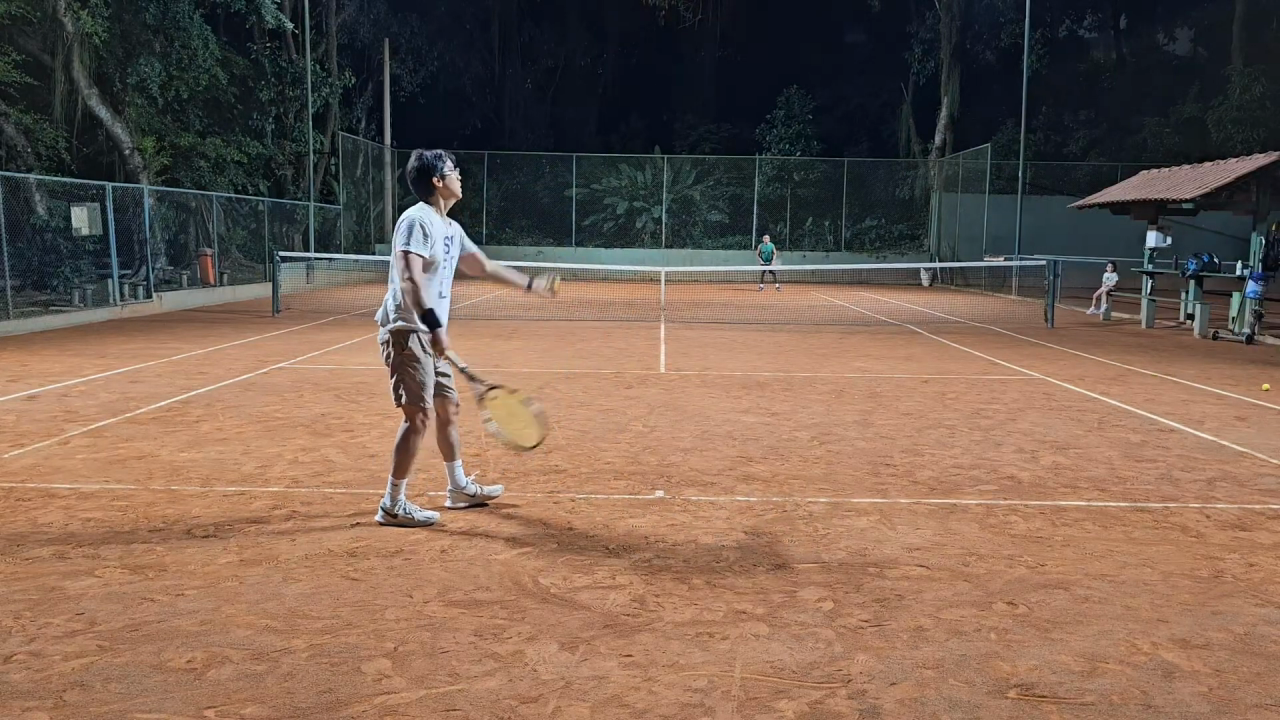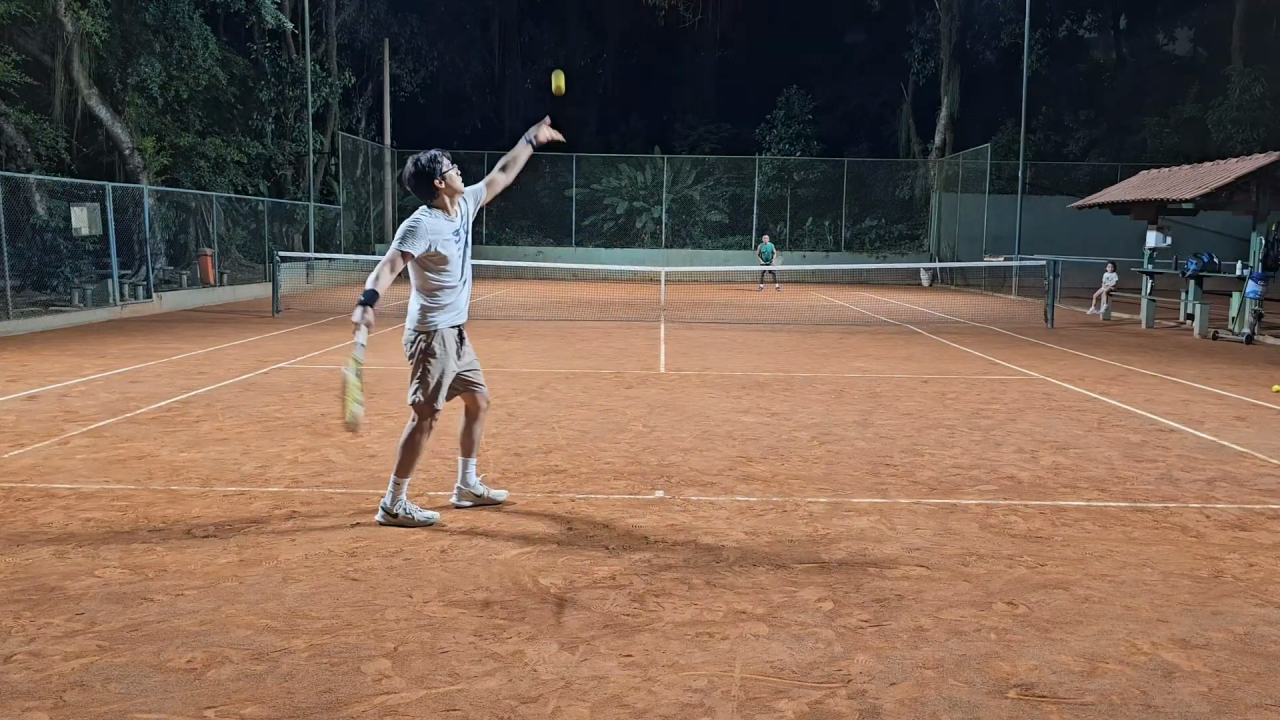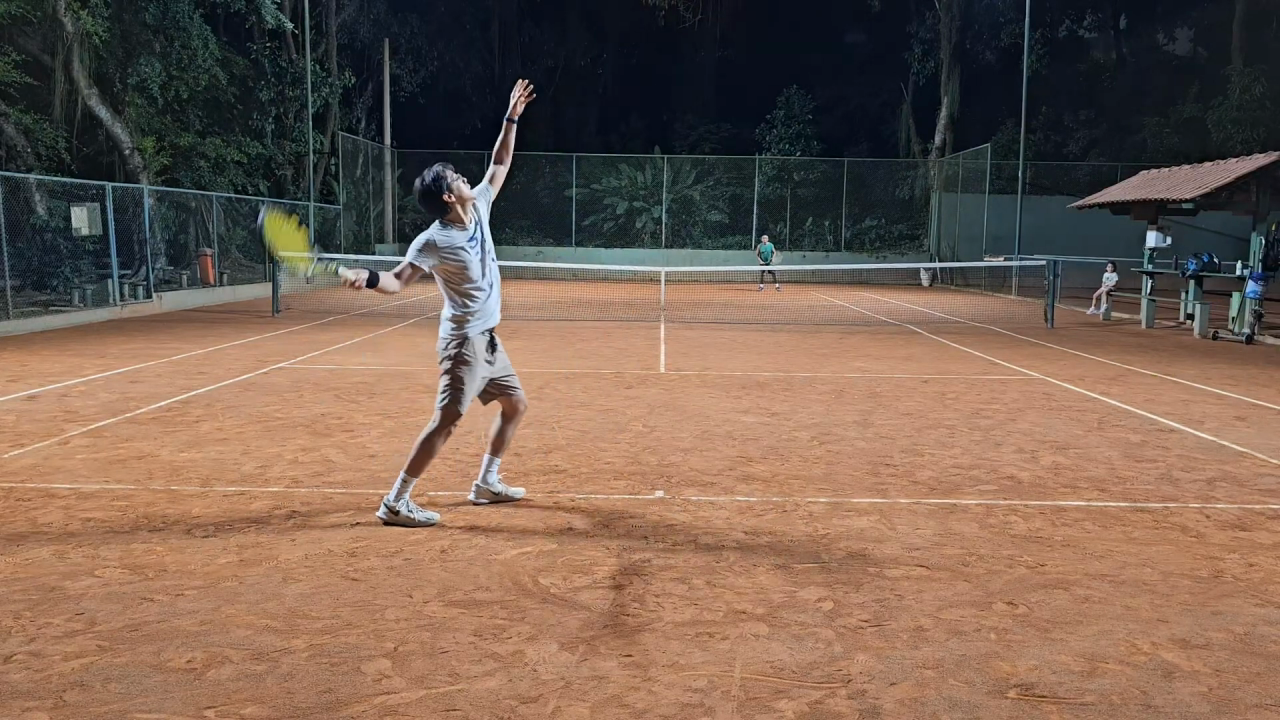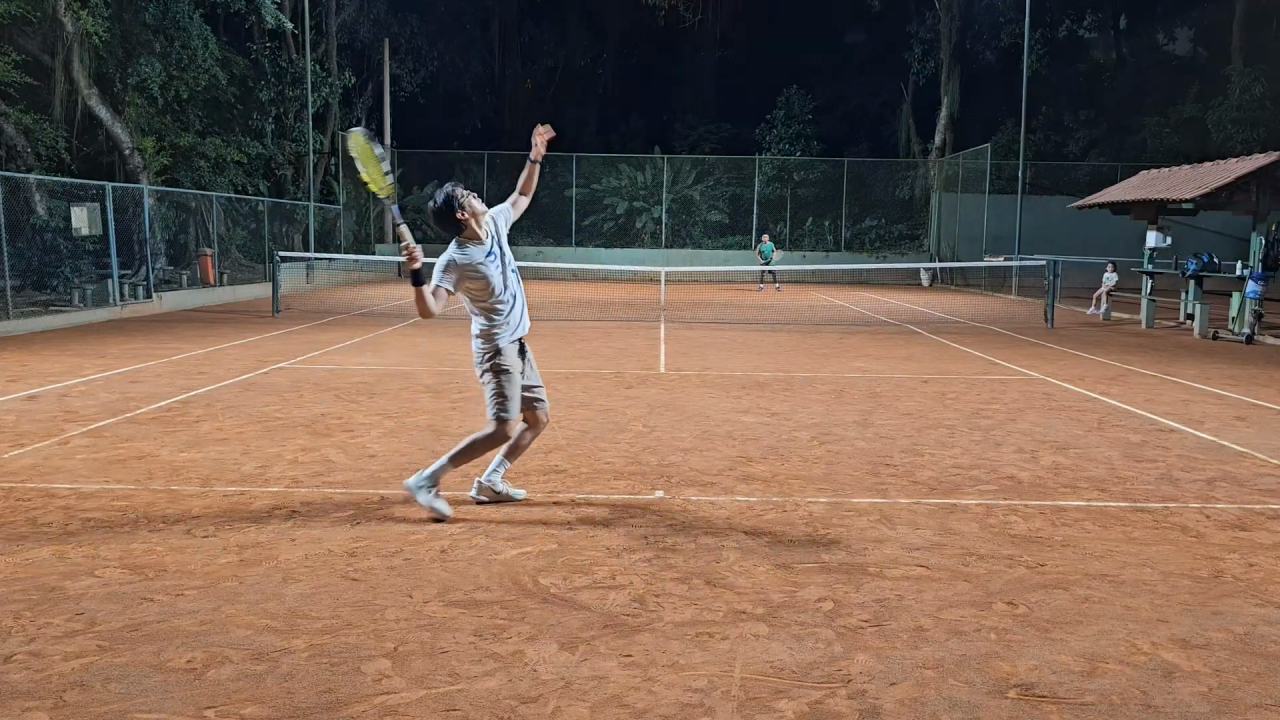
dt=0.2s
person 1, frame 1
left shoulder: (450, 228)
right shoulder: (415, 220)
left elbow: (484, 266)
right elbow: (406, 278)
left wrist: (528, 283)
right wrist: (434, 323)
left hip: (429, 333)
right hip: (408, 333)
left knee: (448, 406)
right knee: (418, 415)
left ankle: (459, 487)
right ankle: (392, 504)
person 1, frame 2
left shoulder: (462, 209)
right shoulder: (420, 226)
left elbow: (500, 177)
right elbow: (386, 267)
left wrist: (532, 139)
right wrist: (367, 301)
left hip: (454, 333)
right hip: (431, 334)
left knee: (477, 404)
right knee: (426, 414)
left ankle: (467, 485)
right ankle: (393, 505)
person 1, frame 3
left shoulder: (477, 208)
right shoulder: (432, 241)
left elbow: (501, 166)
right elbow: (394, 283)
left wrist: (512, 117)
right wrist: (368, 279)
left hip: (488, 336)
right hip: (464, 340)
left knee: (516, 405)
right knee: (447, 420)
left ankle: (486, 482)
right ankle: (396, 501)
person 1, frame 4
left shoulder: (492, 222)
right shoulder: (453, 260)
left elbow: (522, 197)
right elbow: (428, 309)
left wrist: (535, 156)
right wrist: (415, 269)
left hip: (517, 345)
right hip: (496, 349)
left knee: (539, 418)
right knee: (501, 430)
left ankle: (490, 481)
right ankle: (425, 481)
